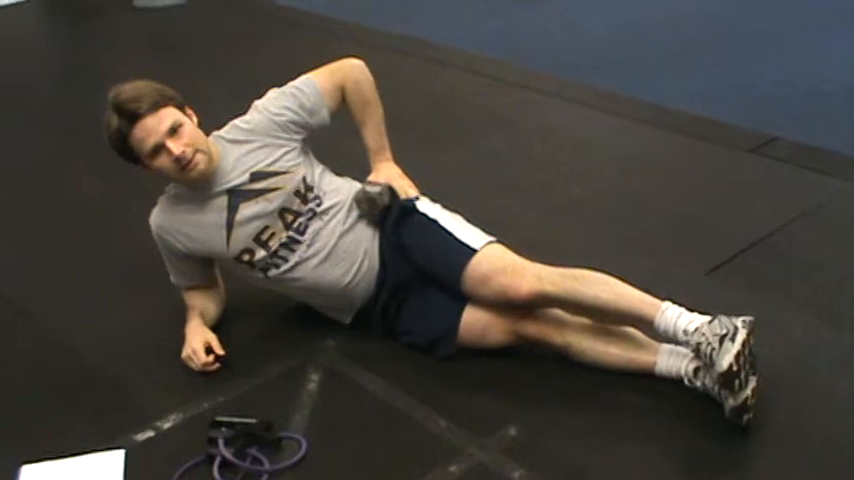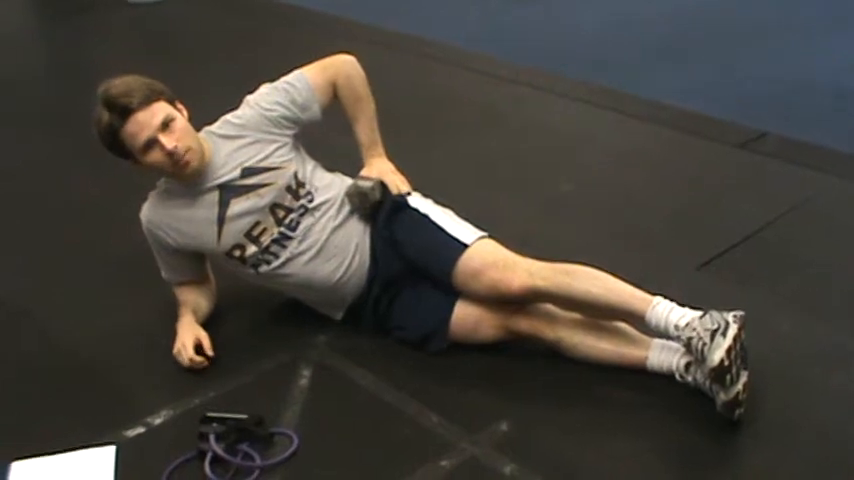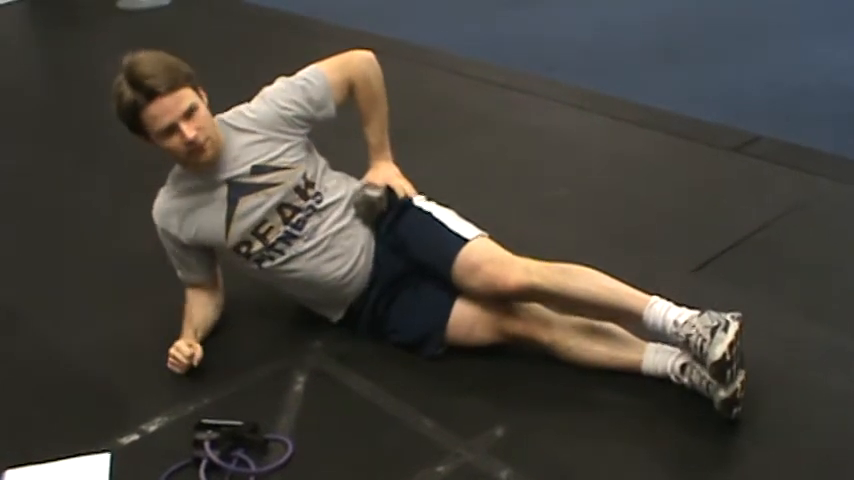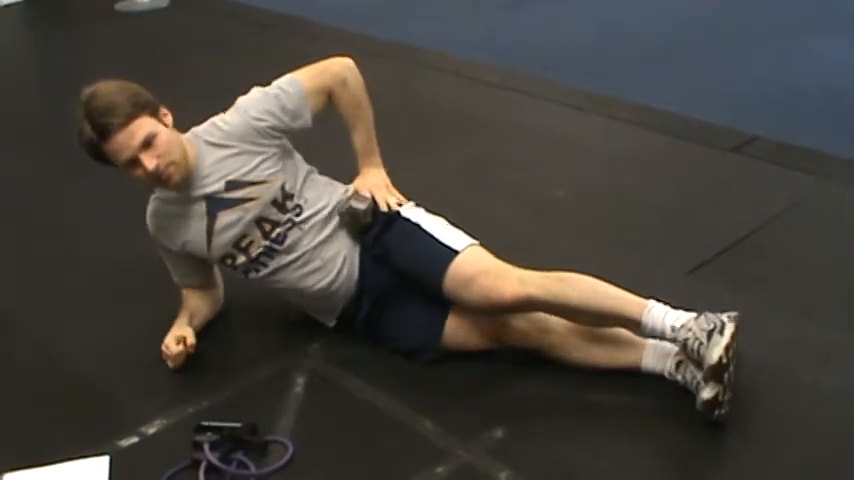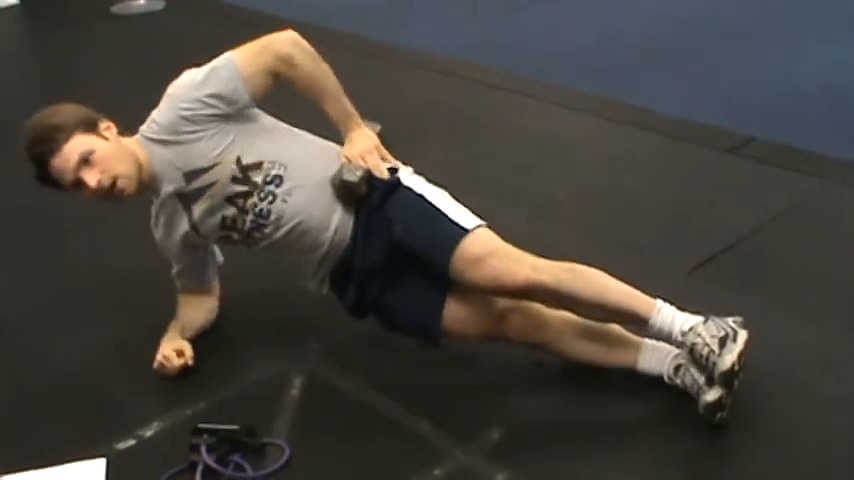
dt=1s
person 1, frame 1
left shoulder: (261, 123)
right shoulder: (171, 224)
left elbow: (351, 71)
right elbow: (204, 289)
left wrist: (383, 160)
right wrist: (196, 327)
left hip: (393, 227)
right hip: (374, 306)
left knee: (521, 286)
right knee: (520, 325)
left ankle: (699, 335)
right ankle: (691, 367)
person 1, frame 2
left shoulder: (253, 119)
right shoulder: (161, 220)
left elbow: (344, 66)
right elbow: (196, 285)
left wrist: (376, 156)
right wrist: (188, 323)
left hip: (384, 223)
right hip: (365, 302)
left knee: (512, 281)
right knee: (515, 322)
left ankle: (691, 328)
right ankle: (683, 362)
person 1, frame 3
left shoulder: (267, 111)
right shoulder: (174, 213)
left elbow: (362, 63)
right elbow: (204, 286)
left wrist: (382, 159)
right wrist: (190, 335)
left hip: (385, 223)
right hip: (365, 304)
left knee: (508, 278)
right knee: (520, 324)
left ankle: (687, 328)
right ankle: (681, 366)
person 1, frame 4
left shoulder: (243, 122)
right shoulder: (165, 223)
left elbow: (341, 71)
right elbow: (204, 288)
left wrist: (373, 165)
right wrist: (183, 326)
left hip: (376, 231)
right hip: (359, 308)
left knee: (505, 290)
right knee: (512, 329)
left ankle: (683, 328)
right ankle: (678, 364)
person 1, frame 5
left shoulder: (181, 110)
right shoulder: (171, 226)
left elbow: (284, 47)
right elbow: (201, 293)
left wrist: (354, 126)
right wrist: (175, 337)
left hip: (378, 199)
right hip: (356, 274)
left knee: (511, 274)
right knee: (502, 318)
left ankle: (691, 332)
right ankle: (678, 367)
